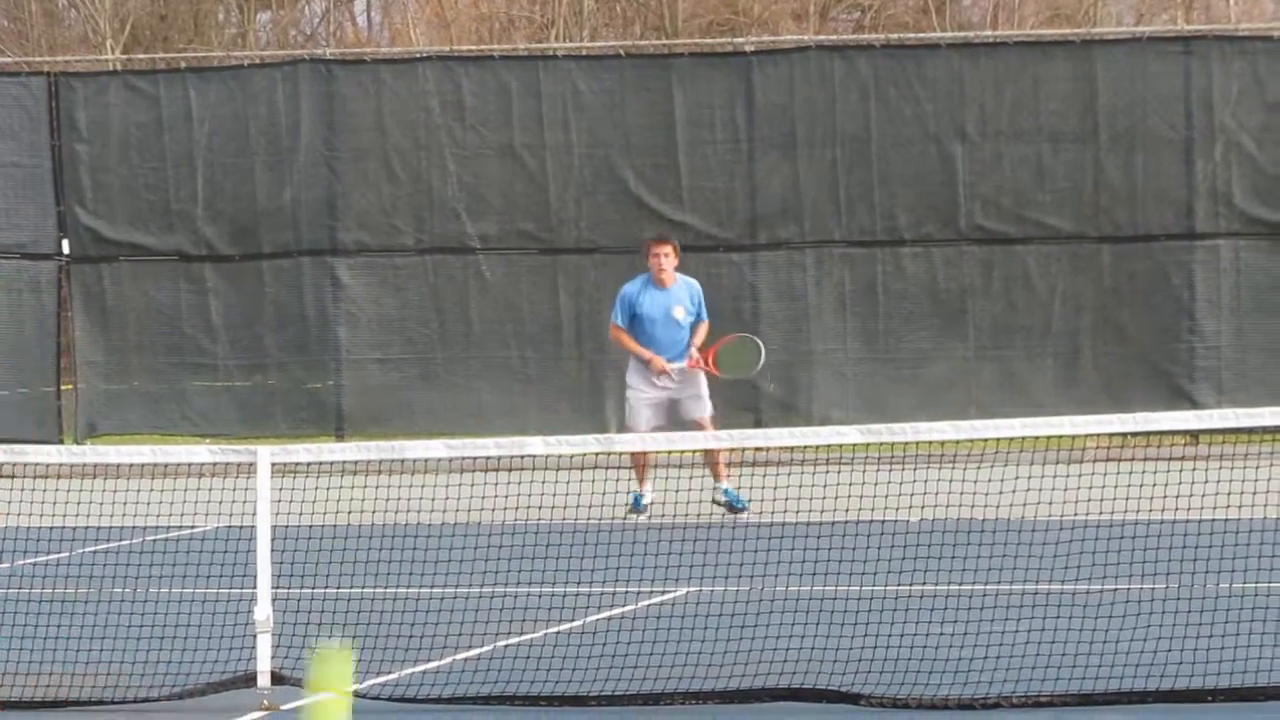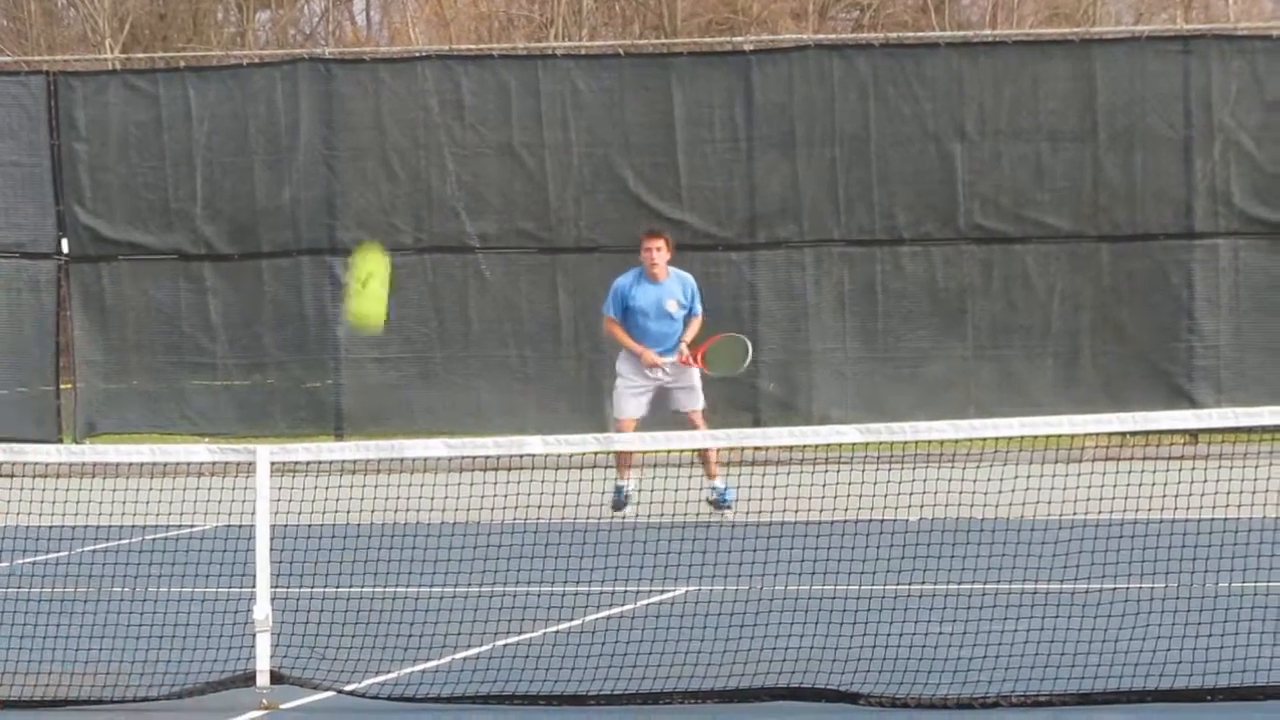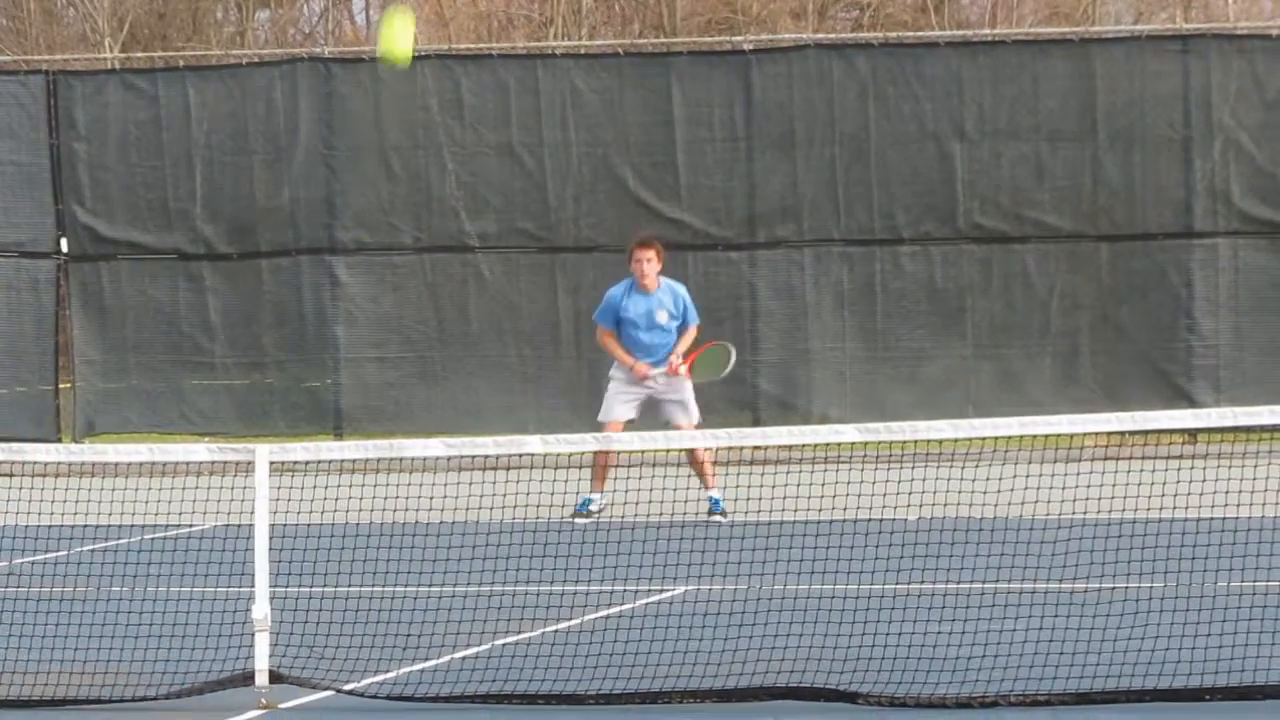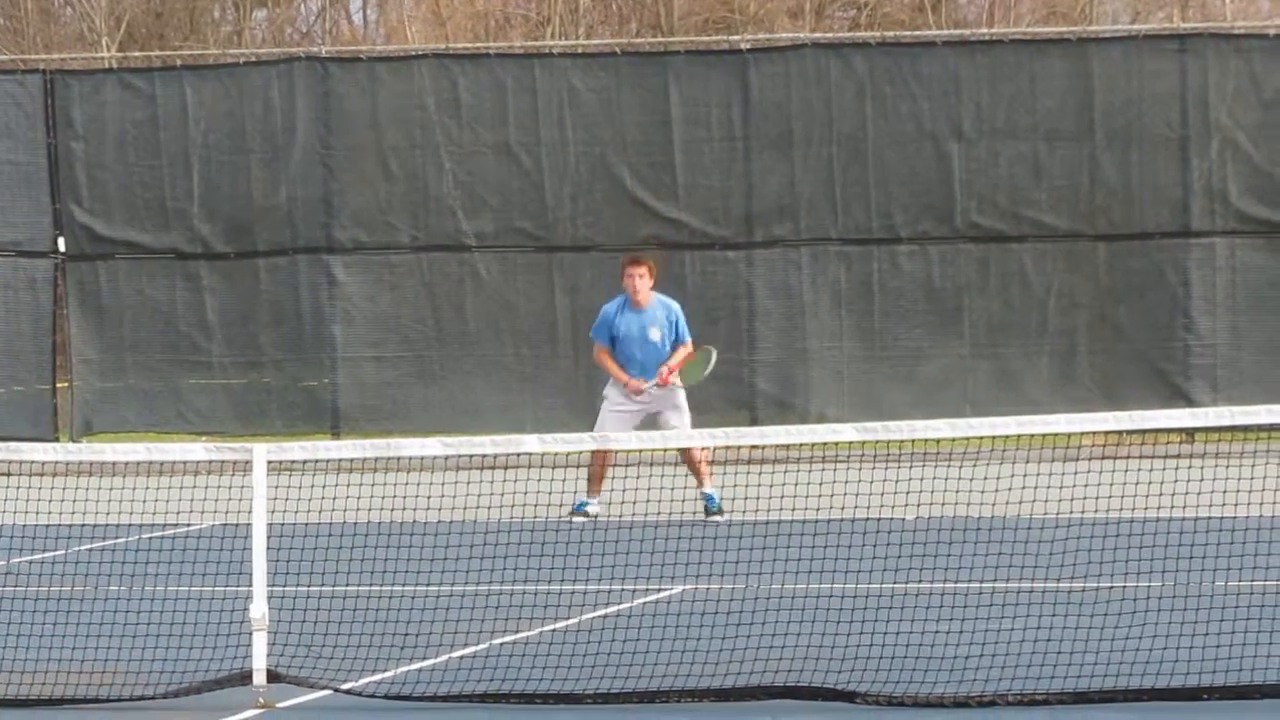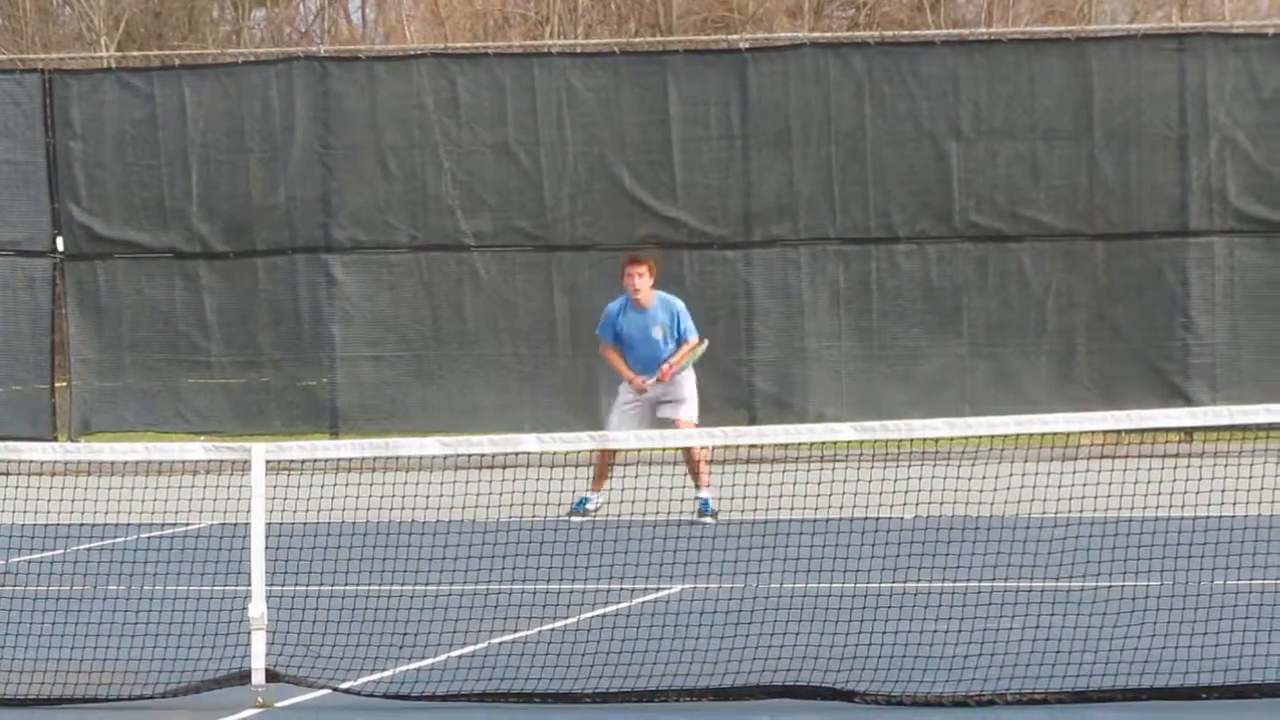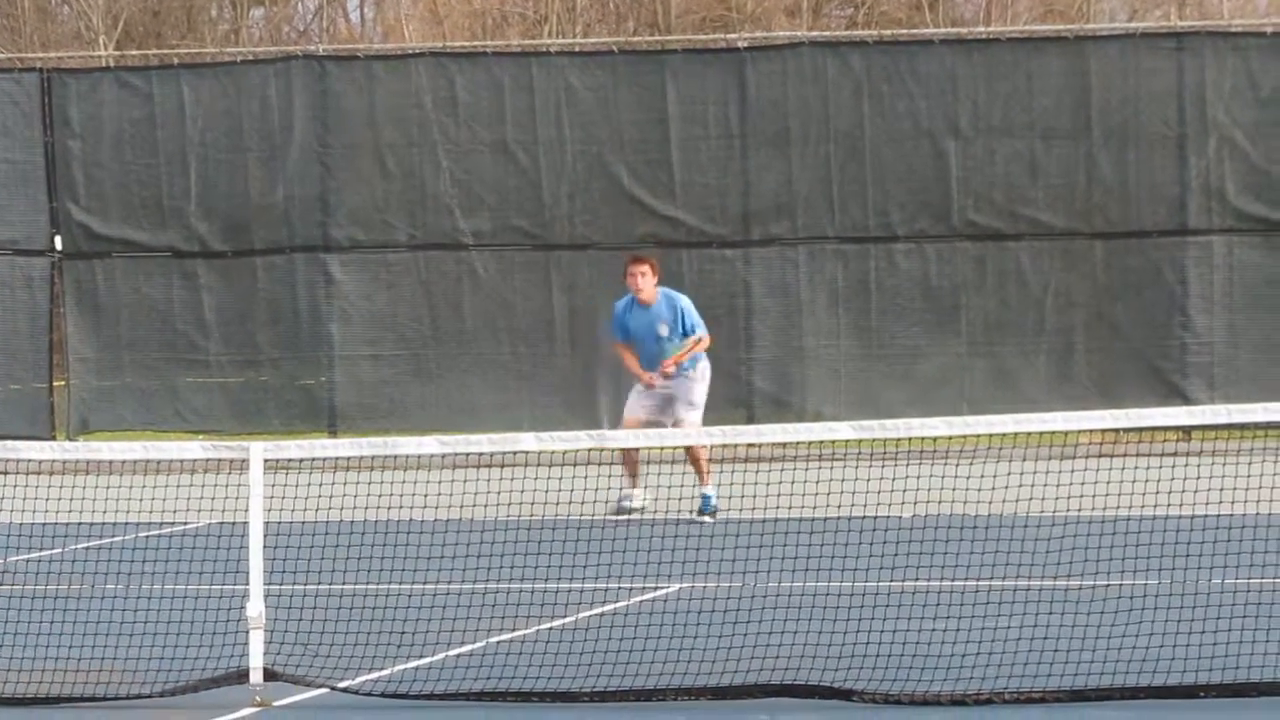
dt=0.1s
person 1, frame 1
left shoulder: (692, 289)
right shoulder: (631, 292)
left elbow: (702, 323)
right elbow: (617, 332)
left wrist: (694, 347)
right wrist: (649, 358)
left hip: (685, 368)
right hip: (644, 373)
left knee: (706, 428)
right knee: (640, 435)
left ankle: (722, 490)
right ankle: (643, 490)
person 1, frame 2
left shoulder: (685, 282)
right shoulder: (624, 285)
left elbow: (696, 317)
right elbow: (610, 324)
left wrist: (685, 342)
right wrist: (640, 351)
left hip: (677, 362)
right hip: (637, 364)
left knee: (696, 421)
right knee: (624, 427)
left ankle: (716, 487)
right ankle: (623, 484)
person 1, frame 3
left shoulder: (678, 293)
right shoulder: (615, 296)
left elbow: (691, 328)
right elbow: (604, 335)
left wrist: (677, 353)
right wrist: (632, 364)
left hip: (669, 372)
right hip: (630, 373)
left knee: (688, 433)
right knee: (609, 432)
left ankle: (713, 496)
right ankle: (595, 497)
person 1, frame 4
left shoulder: (670, 309)
right shoulder: (610, 312)
left elbow: (685, 346)
right elbow: (600, 353)
left wrist: (669, 367)
right wrist: (625, 380)
left hip: (664, 385)
right hip: (625, 387)
right knee: (602, 445)
left ankle: (708, 493)
right ankle: (591, 500)
person 1, frame 5
left shoulder: (673, 306)
right shoulder: (614, 311)
left elbow: (691, 343)
right elbow: (609, 349)
left wrist: (672, 364)
right wrist: (629, 377)
left hip: (675, 379)
right hip: (637, 381)
left knee: (686, 430)
left ankle: (704, 496)
right ankle: (593, 496)
person 1, frame 6
left shoulder: (678, 303)
right shoulder: (622, 309)
left elbow: (703, 339)
right elbow: (623, 347)
left wrist: (677, 360)
right wrist: (641, 374)
left hip: (689, 373)
right hip: (652, 378)
right knee: (628, 429)
left ankle: (707, 493)
right ankle: (634, 492)
